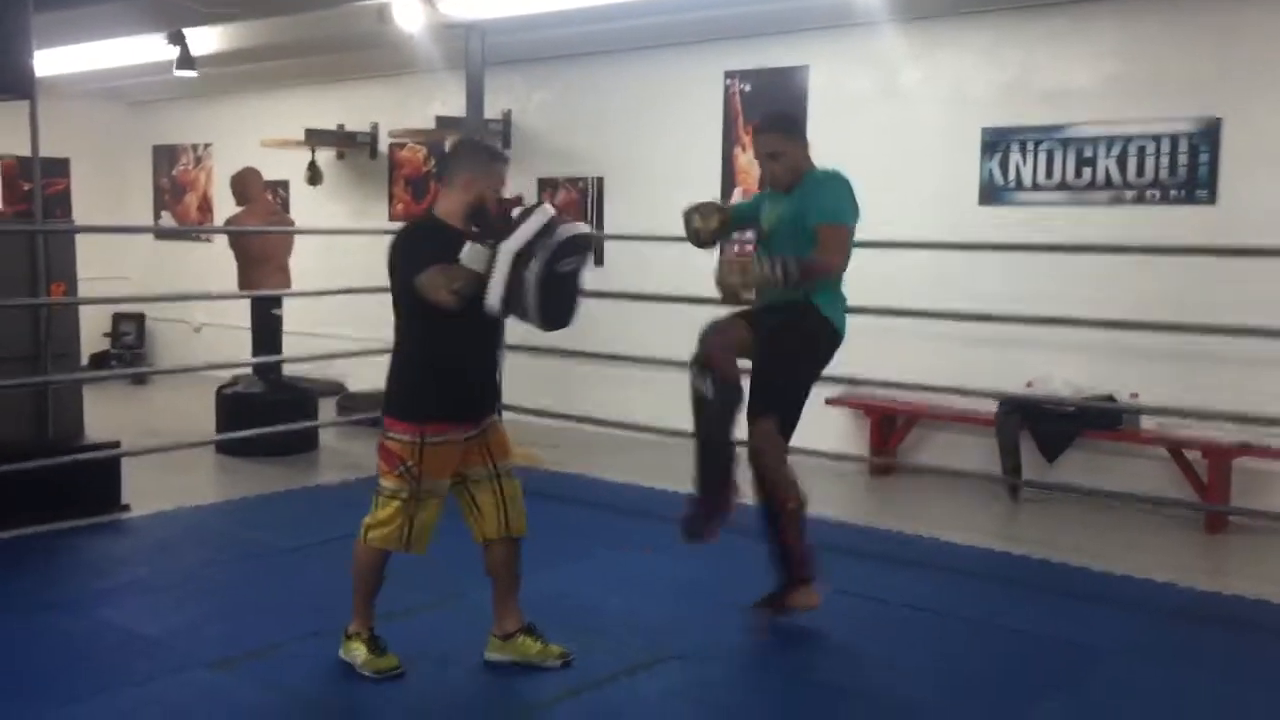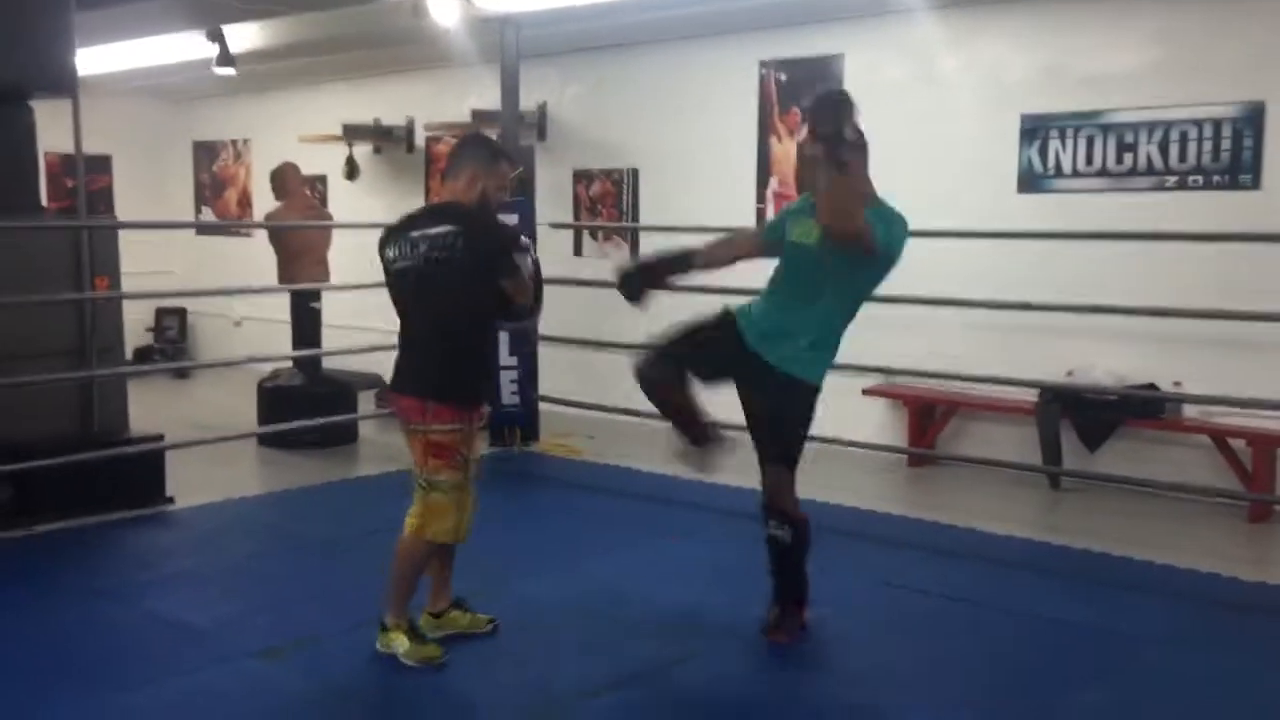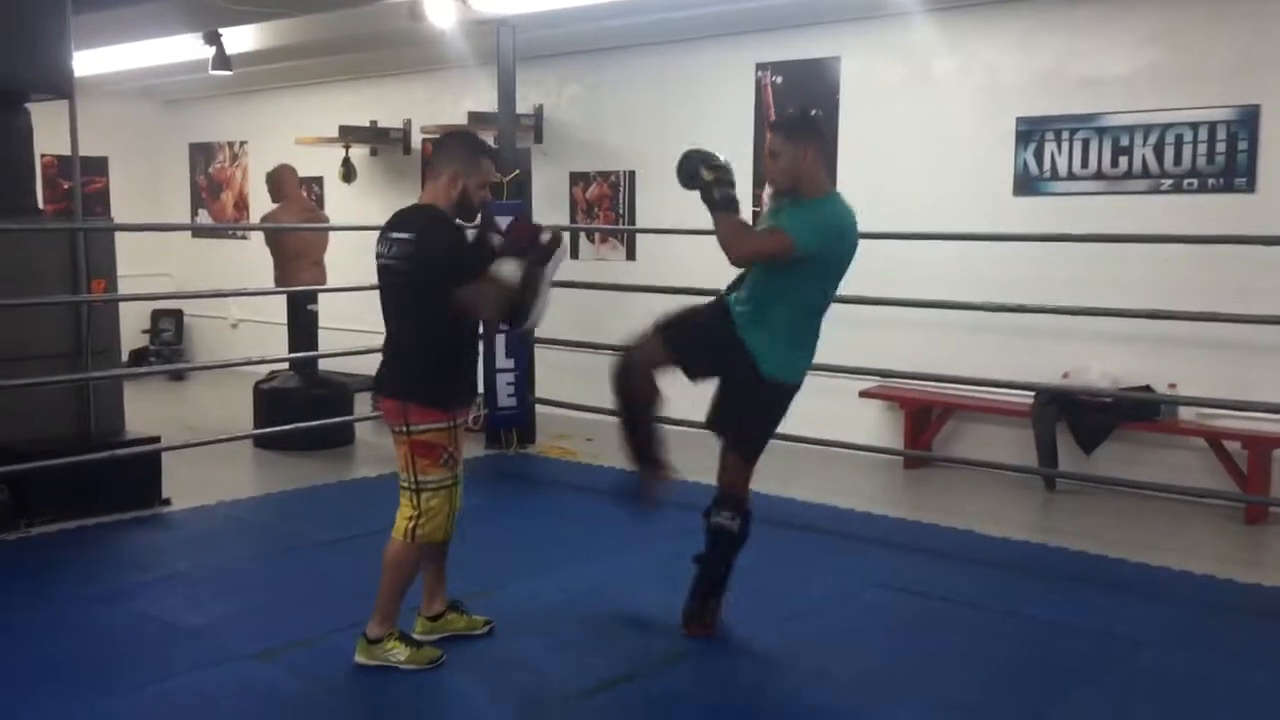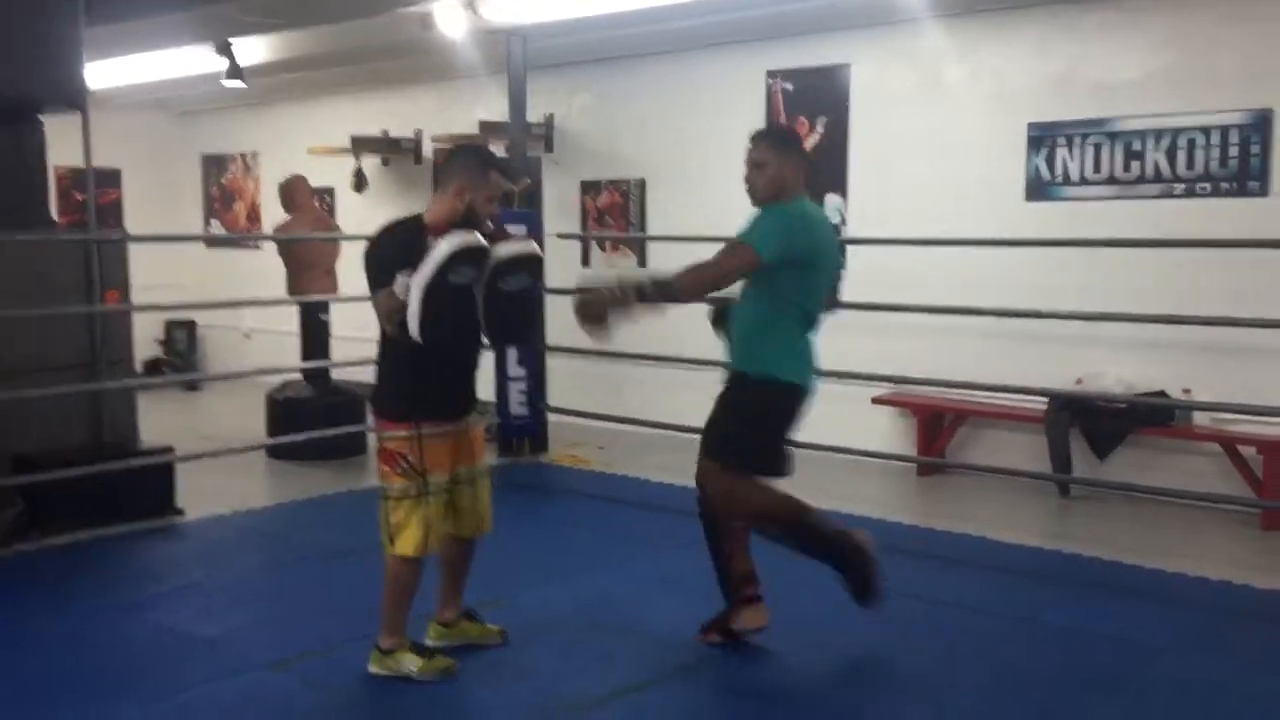
dt=0.4s
person 1, frame 1
left shoulder: (478, 242)
right shoulder: (416, 240)
right elbow: (449, 292)
right wrist: (486, 241)
left hip: (477, 412)
right hip: (420, 417)
left knee: (503, 521)
right knee: (388, 526)
left ankle: (508, 632)
right ankle: (359, 633)
person 1, frame 2
left shoulder: (399, 235)
right shoulder: (478, 230)
right elbow: (521, 300)
right wrist: (519, 253)
left hip: (424, 384)
right hip: (442, 395)
left knee: (449, 504)
right knee: (434, 513)
left ankle: (440, 608)
right ankle: (395, 624)
person 1, frame 3
left shoulder: (403, 226)
right shoulder: (441, 235)
right elbow: (488, 304)
left wrist: (492, 245)
right wrist: (518, 254)
left hip: (411, 385)
right hip: (424, 396)
left knee: (439, 506)
right knee: (421, 513)
left ankle: (436, 610)
right ankle: (378, 635)
person 1, frame 4
left shoulder: (474, 242)
right shoulder: (394, 243)
right elbow: (396, 322)
right wrist: (429, 263)
left hip: (460, 407)
right hip: (409, 414)
left knee: (466, 519)
right knee: (412, 532)
left ankle: (450, 617)
right ankle: (390, 645)
person 2, frame 1
left shoulder: (830, 187)
right shoulder: (775, 197)
left elbow: (832, 261)
right elbow: (729, 221)
left wrist: (770, 271)
right wrist: (710, 218)
left hip: (807, 318)
right hip: (781, 324)
left knee: (716, 340)
right knee: (765, 445)
left ankle: (716, 488)
right ankle: (798, 579)
person 2, frame 2
left shoulder: (887, 226)
right shoulder: (803, 210)
left elbow: (841, 225)
right elbow: (742, 245)
left wrist: (839, 147)
right wrist: (670, 263)
left hip: (794, 365)
right hip: (748, 329)
left knee: (776, 484)
right knee: (654, 371)
left ankle: (791, 604)
right ankle: (700, 437)
person 2, frame 3
left shoulder: (828, 220)
right shoulder: (791, 203)
left elbow: (744, 250)
left wrist: (716, 193)
left hip: (770, 361)
right hip: (734, 320)
left knee: (732, 479)
right knee: (634, 363)
left ankle: (708, 594)
right ankle: (650, 467)
person 2, frame 4
left shoulder: (787, 222)
right shoulder: (810, 227)
left elbow: (713, 275)
right elbow: (819, 304)
left wrist: (628, 291)
right wrist: (742, 318)
left hip: (769, 374)
right hip: (765, 372)
left knee: (729, 489)
right knee: (713, 482)
left ankle: (844, 551)
right ankle: (744, 602)
person 3, frame 1
left shoulder: (238, 223)
right shoulder: (284, 219)
left elbow: (244, 257)
right elbow: (281, 257)
left hip: (260, 291)
right hip: (280, 287)
left knee: (264, 352)
person 3, frame 2
left shoulder: (277, 218)
right shoulder: (322, 213)
left elbow: (286, 252)
left hip: (299, 283)
right hip: (318, 279)
left knee: (304, 344)
left ankle: (307, 380)
right ankle: (311, 379)
person 3, frame 3
left shoulder: (273, 220)
right shoulder: (319, 216)
left elbow: (280, 254)
right elbow: (317, 253)
left hip: (295, 286)
right hip: (315, 282)
left knee: (300, 347)
person 3, frame 4
left shoulder: (287, 231)
right shoulder: (330, 225)
left elbow: (294, 264)
left hip: (308, 296)
right hip: (326, 292)
left knee: (313, 355)
left ankle: (316, 391)
right ankle: (320, 388)
